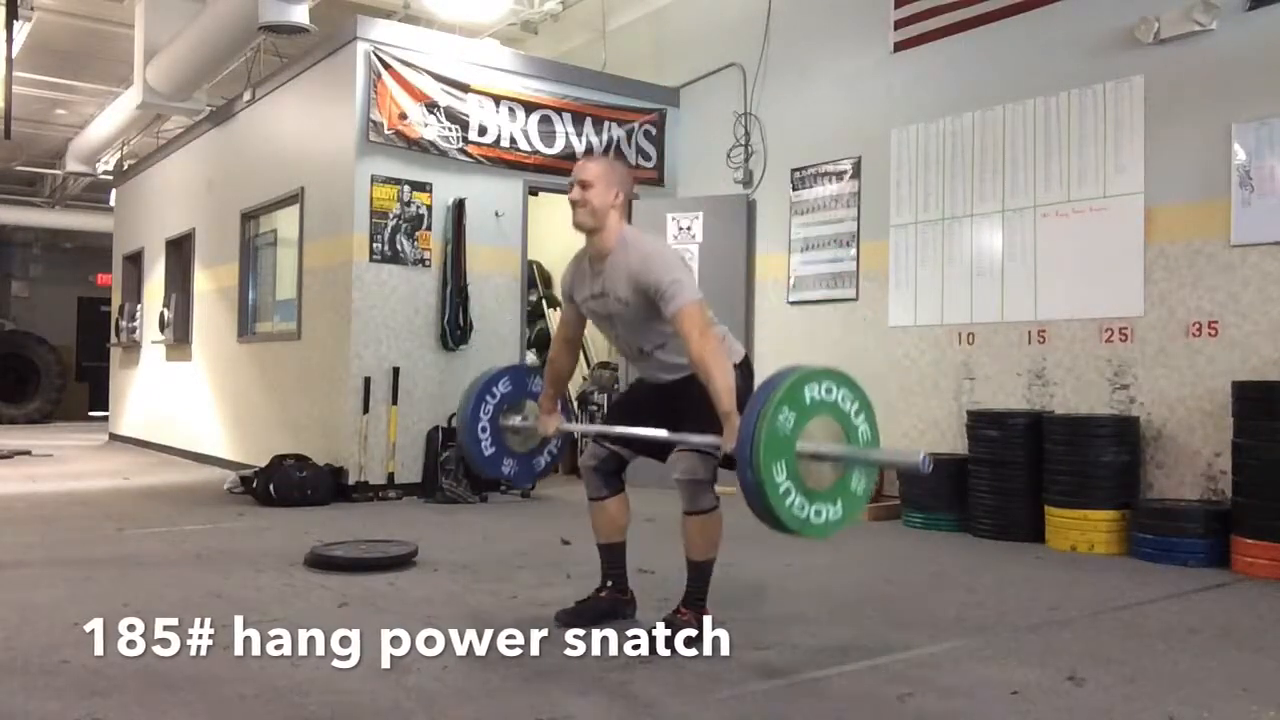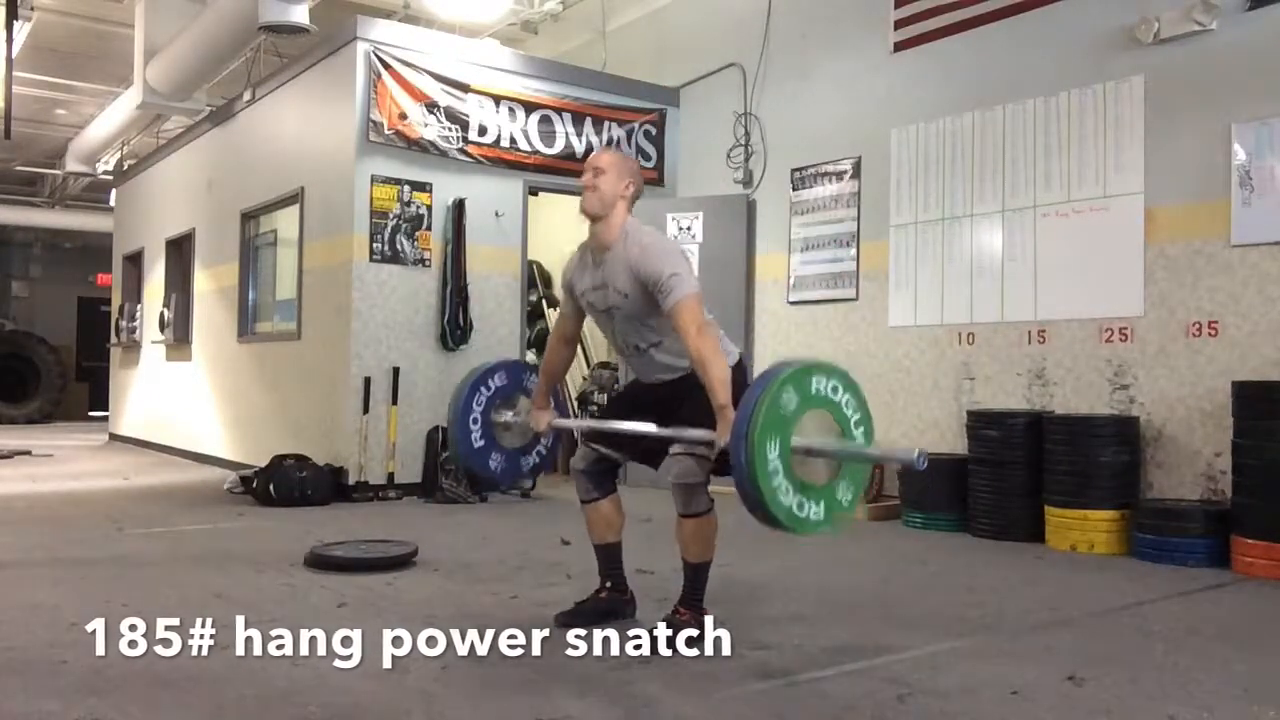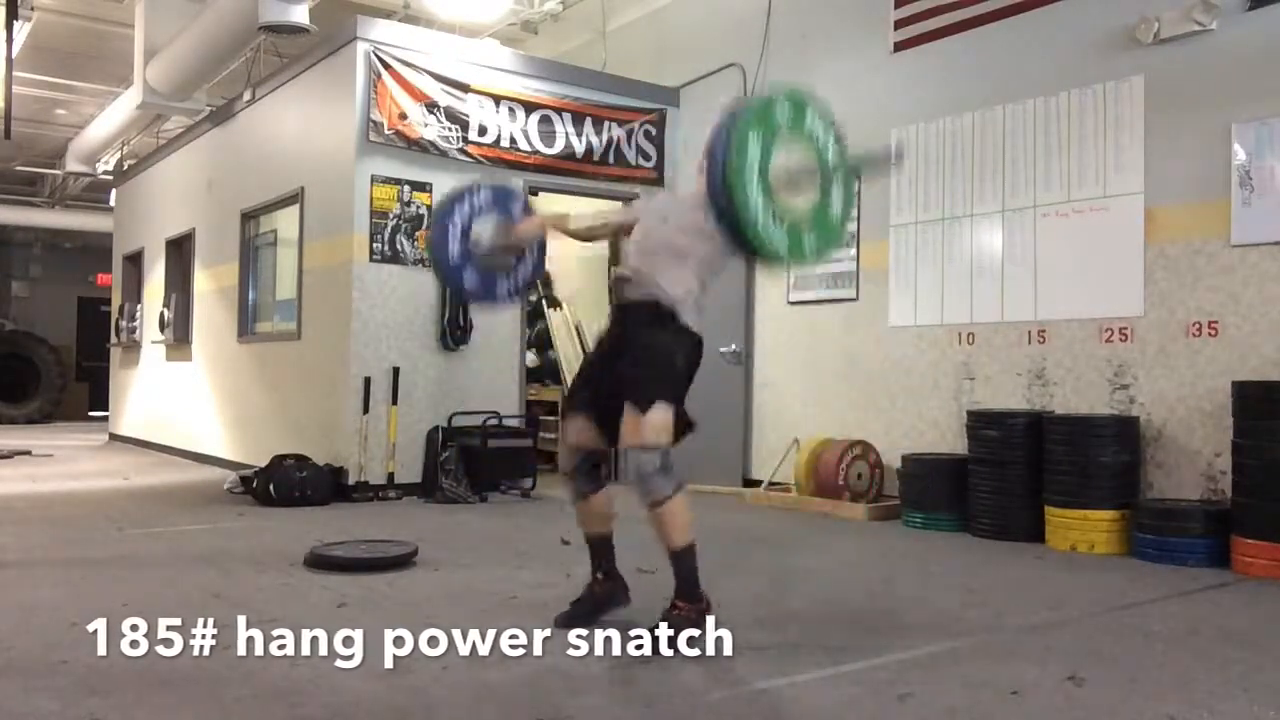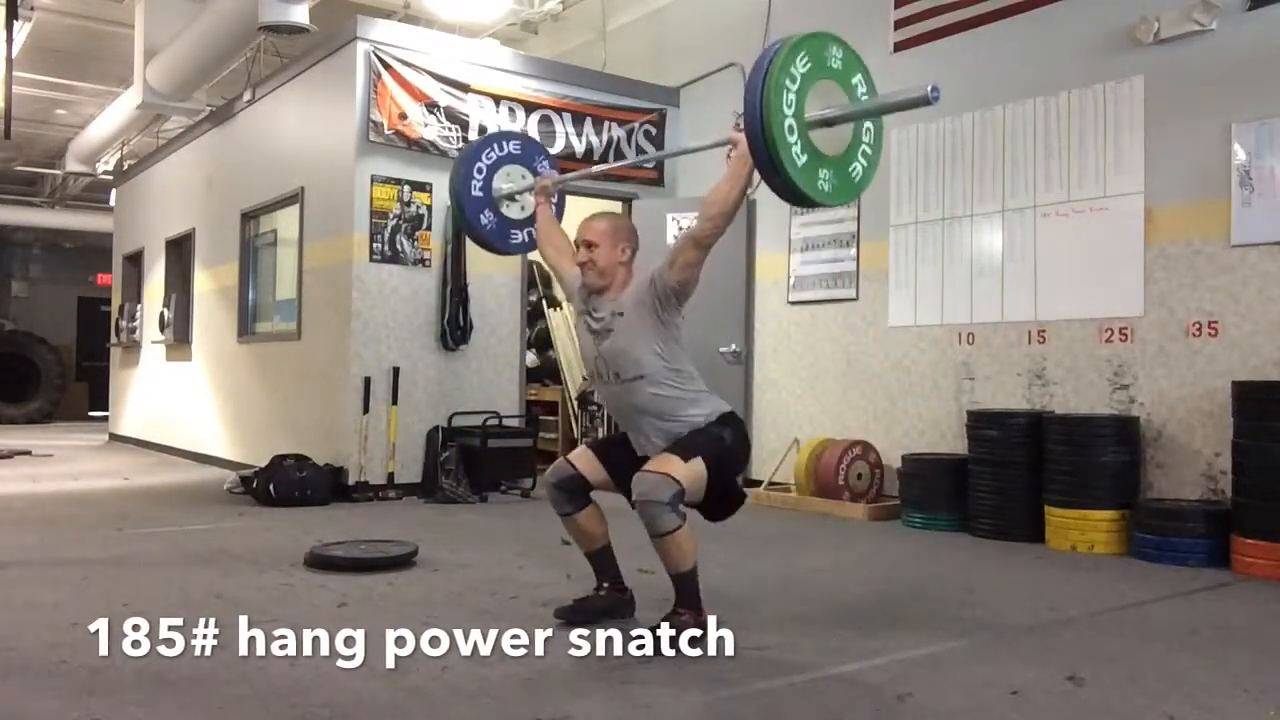
dt=0.4s
person 1, frame 1
left shoulder: (651, 260)
right shoulder: (577, 272)
left elbow: (701, 341)
right elbow: (565, 343)
left wrist: (732, 422)
right wrist: (548, 406)
left hip: (709, 376)
right hip: (656, 379)
left knee: (691, 472)
right knee: (597, 461)
left ankle: (694, 610)
right ankle: (614, 590)
person 1, frame 2
left shoulder: (651, 251)
right shoulder: (578, 266)
left elbow: (698, 336)
right elbow: (562, 340)
left wrist: (726, 416)
right wrist: (540, 402)
left hip: (704, 376)
right hip: (651, 381)
left knee: (684, 474)
right knee: (588, 462)
left ankle: (692, 611)
right ankle: (614, 591)
person 1, frame 3
right shoulder: (665, 201)
right elbow: (602, 225)
right wrist: (543, 223)
left hip: (662, 332)
right hip: (626, 325)
left knee: (646, 461)
right knee: (578, 455)
left ankle: (690, 605)
right ankle: (607, 581)
person 1, frame 4
left shoulder: (654, 296)
right shoulder: (583, 293)
left elbow: (704, 231)
right elbow: (553, 248)
left wrist: (745, 159)
right wrist: (541, 201)
left hip: (709, 433)
right hip: (643, 438)
left knee: (654, 489)
right knee: (562, 479)
left ankle: (690, 612)
right ankle: (613, 589)
